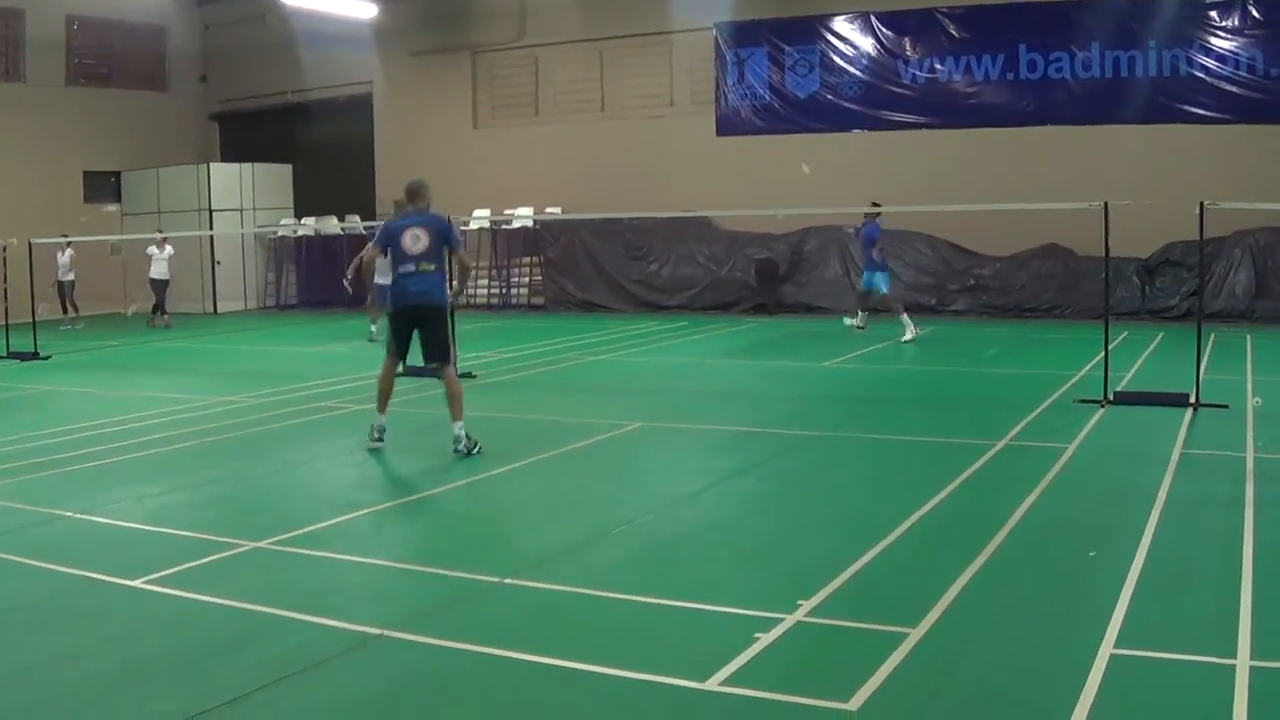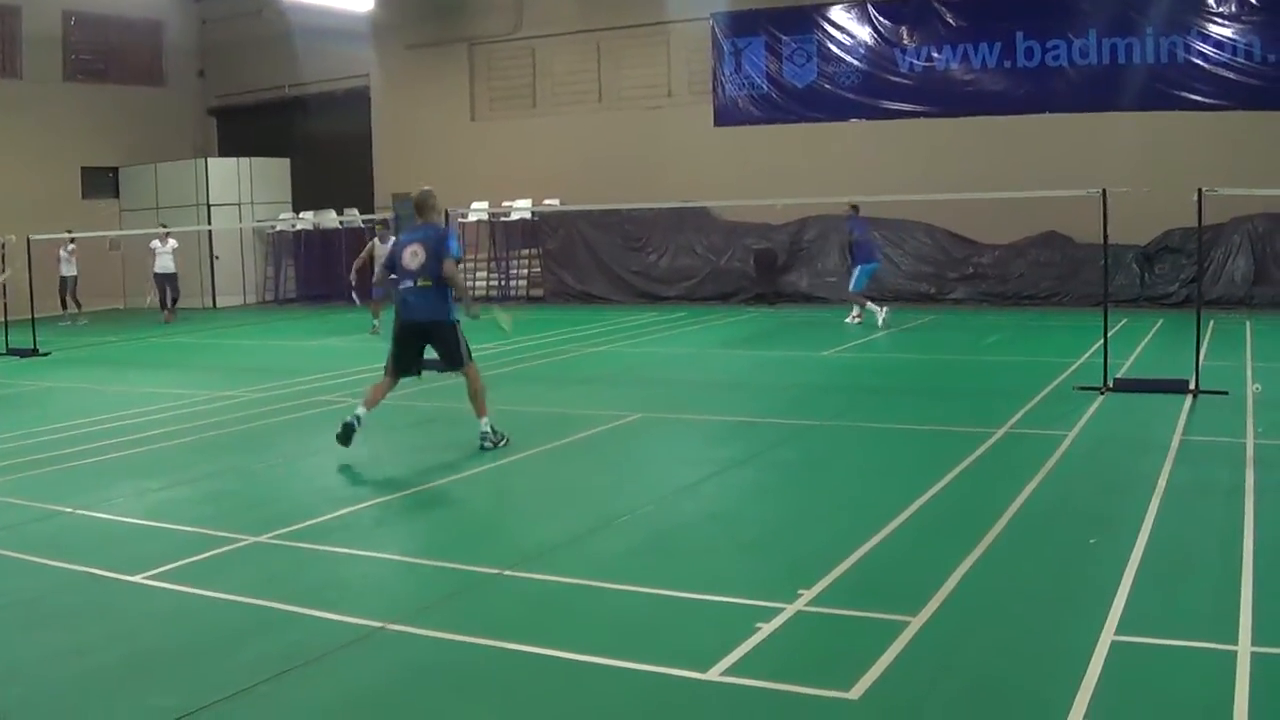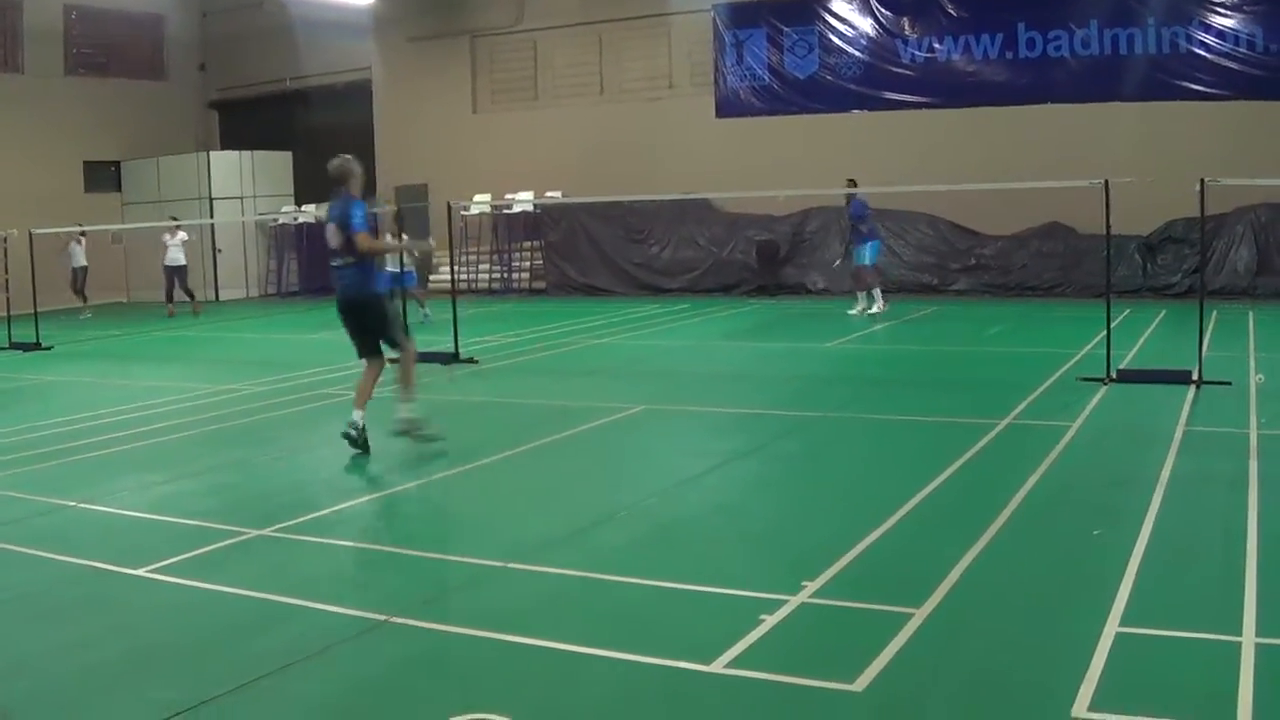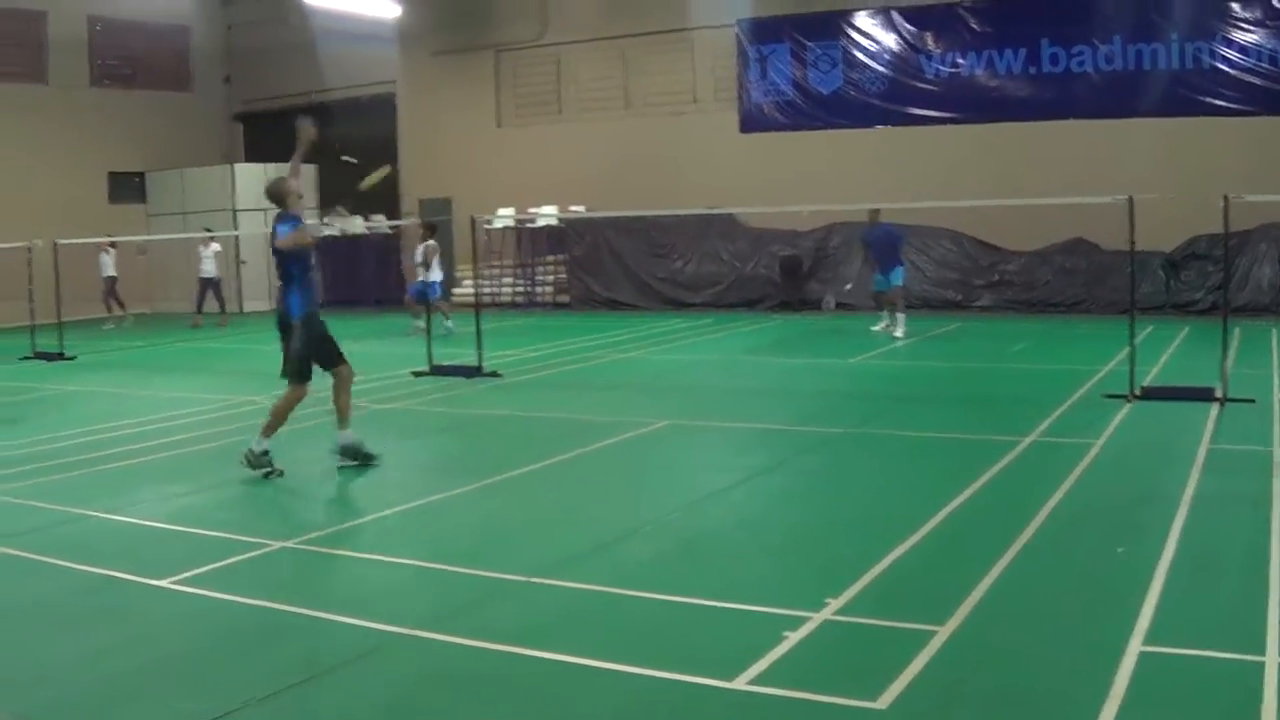
dt=0.3s
person 1, frame 1
left shoulder: (391, 226)
right shoulder: (441, 224)
left elbow: (368, 258)
right elbow: (464, 262)
right wrist: (460, 287)
left hip: (401, 302)
right hip: (434, 301)
left knee: (391, 363)
right knee: (446, 368)
left ankle: (379, 426)
right ankle: (459, 435)
person 1, frame 2
left shoulder: (401, 241)
right shoulder: (443, 236)
left elbow: (378, 279)
right elbow: (450, 272)
right wrist: (468, 302)
left hip: (405, 319)
right hip: (438, 316)
left knee: (390, 378)
right knee: (468, 368)
left ankle: (357, 417)
right ankle: (486, 430)
person 1, frame 3
left shoulder: (336, 207)
right shoulder: (353, 205)
right elbow: (363, 243)
right wrist: (396, 247)
left hip: (345, 296)
right hip: (366, 291)
left knee: (373, 362)
right knee: (406, 348)
left ankle: (356, 422)
right ankle: (406, 415)
person 1, frame 4
left shoulder: (290, 219)
right shoulder: (285, 224)
left elbow: (292, 177)
right elbow: (283, 244)
left wrist: (302, 144)
right wrist: (312, 232)
left hip: (306, 312)
right hip: (296, 315)
left knee: (343, 372)
right knee: (298, 389)
left ankle: (346, 442)
right ankle: (257, 448)
